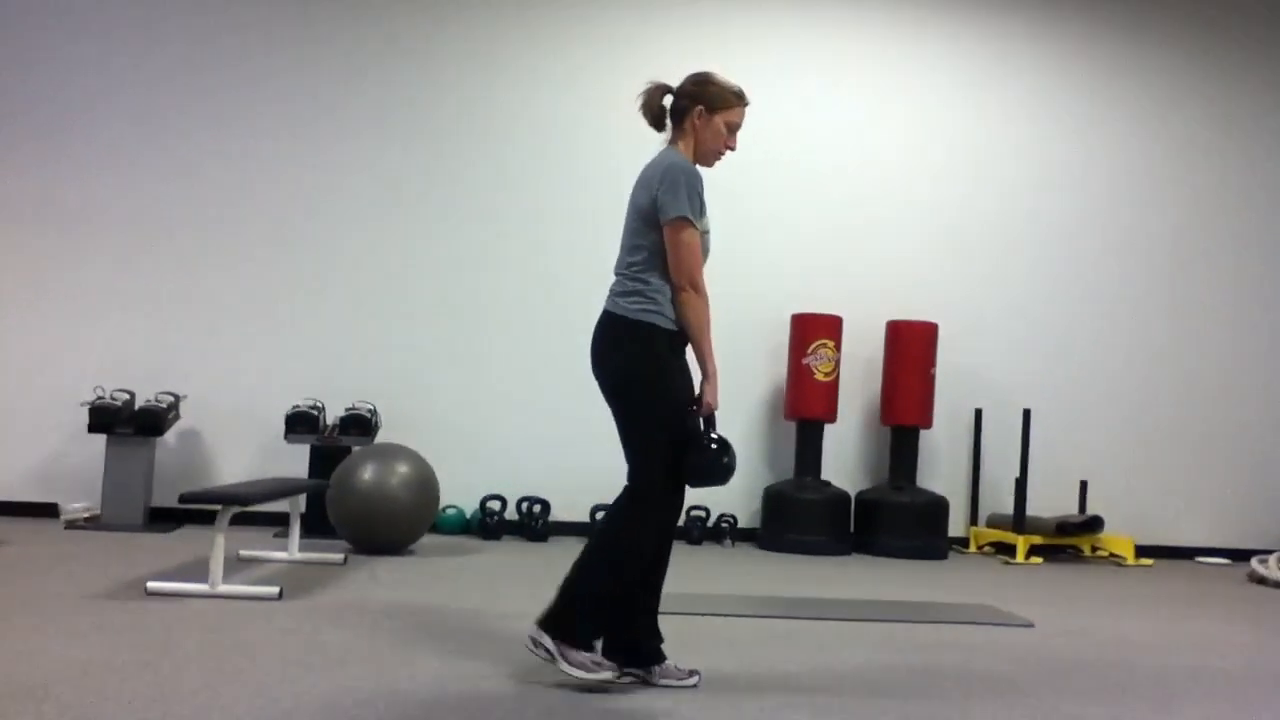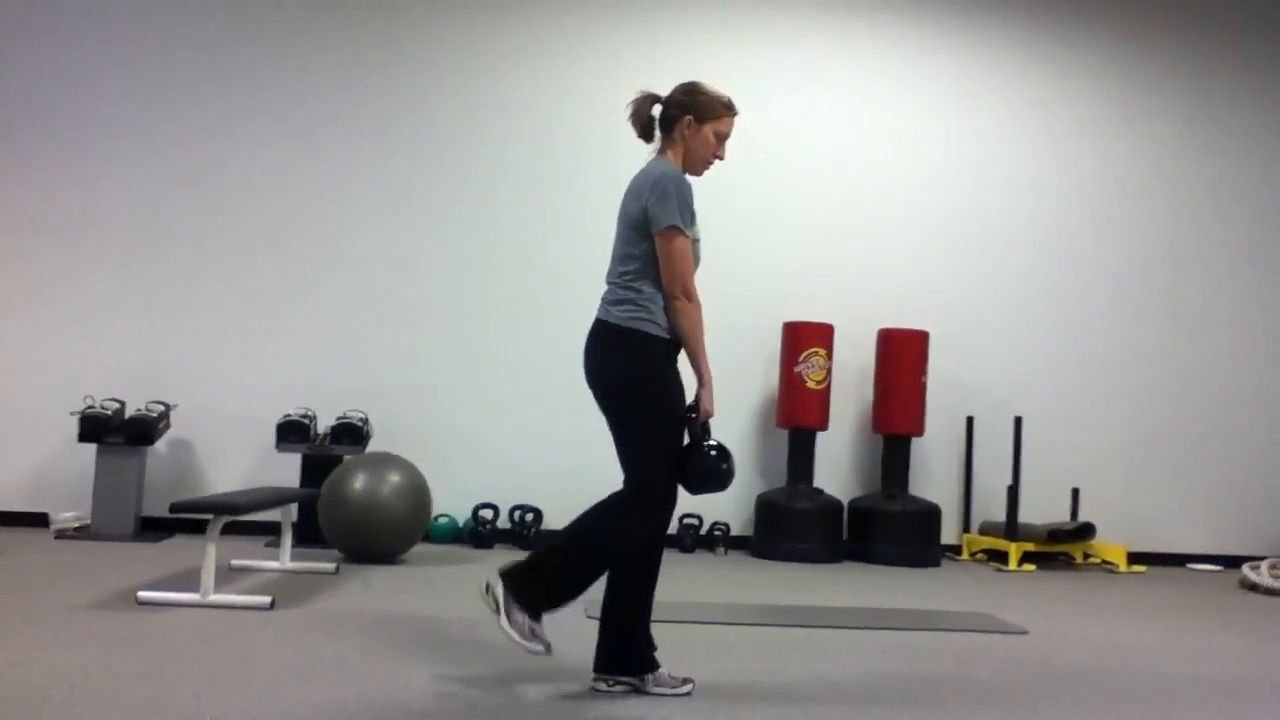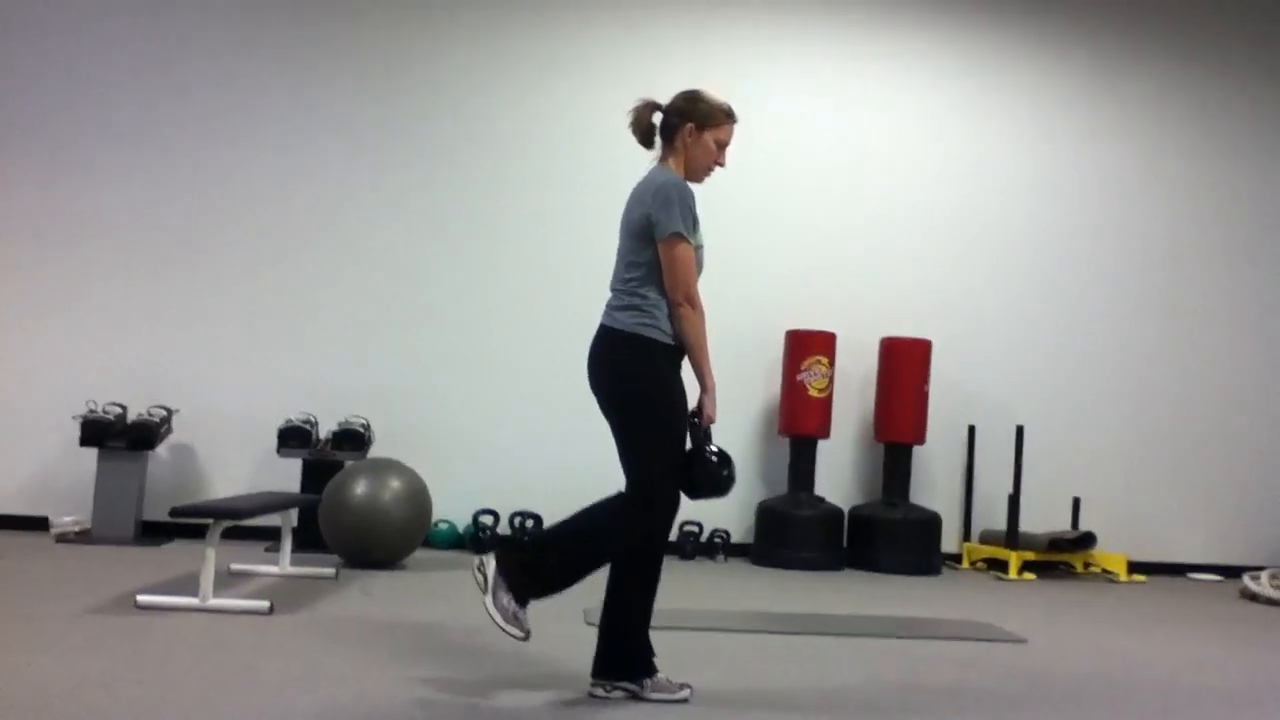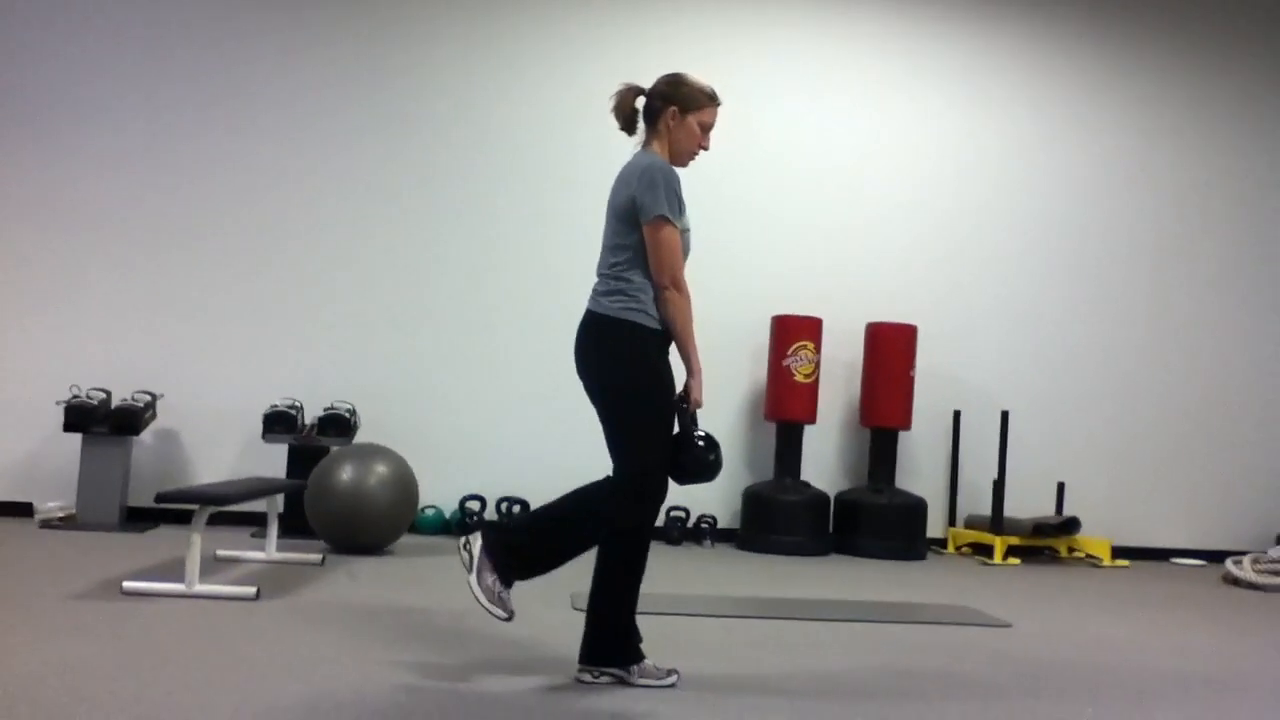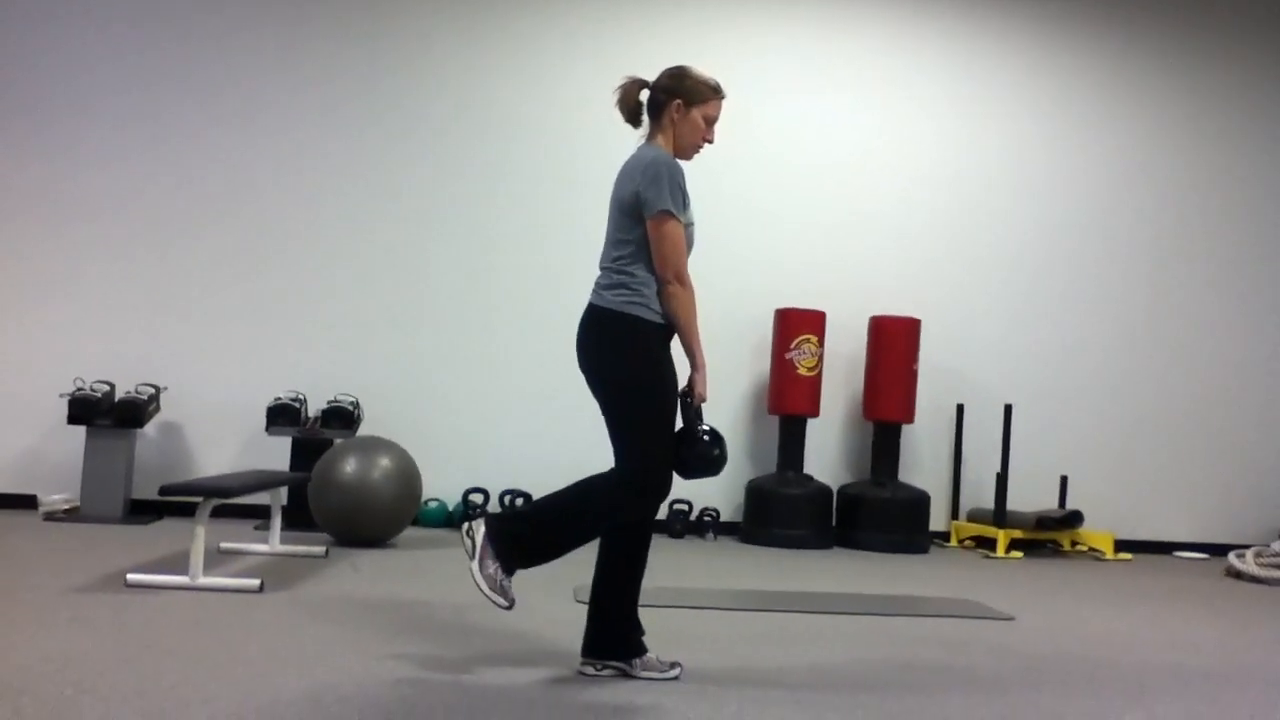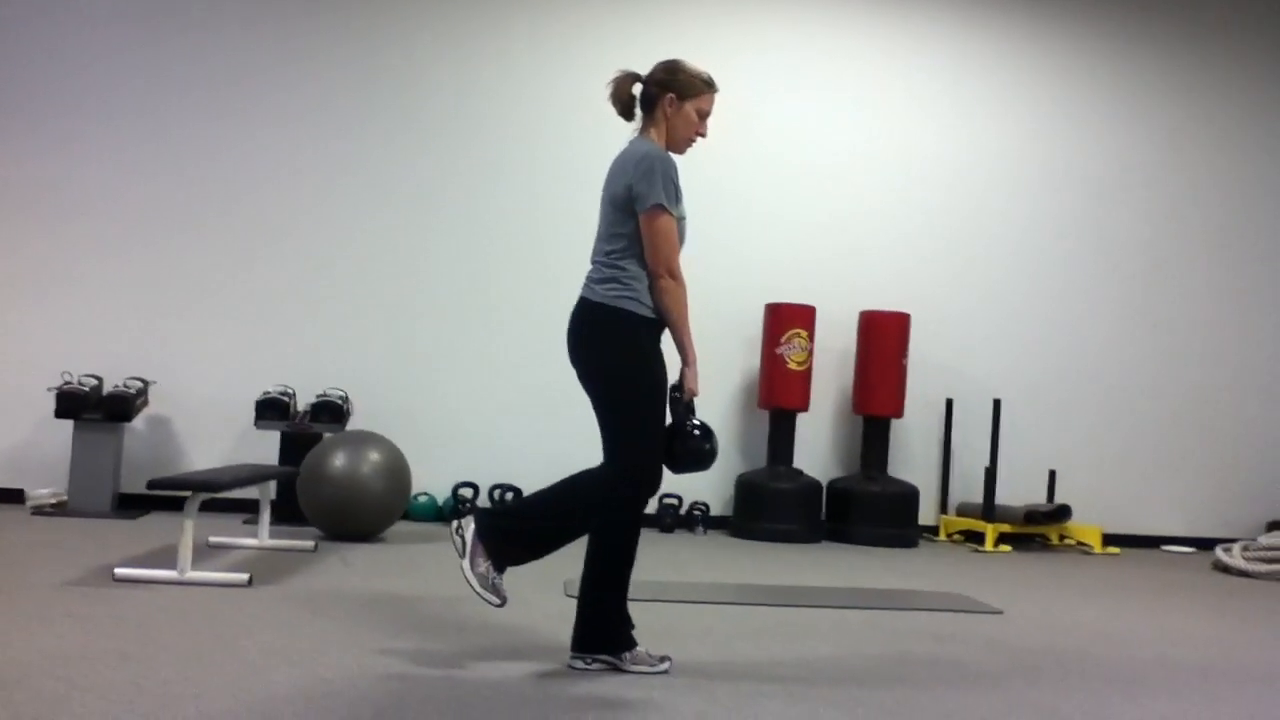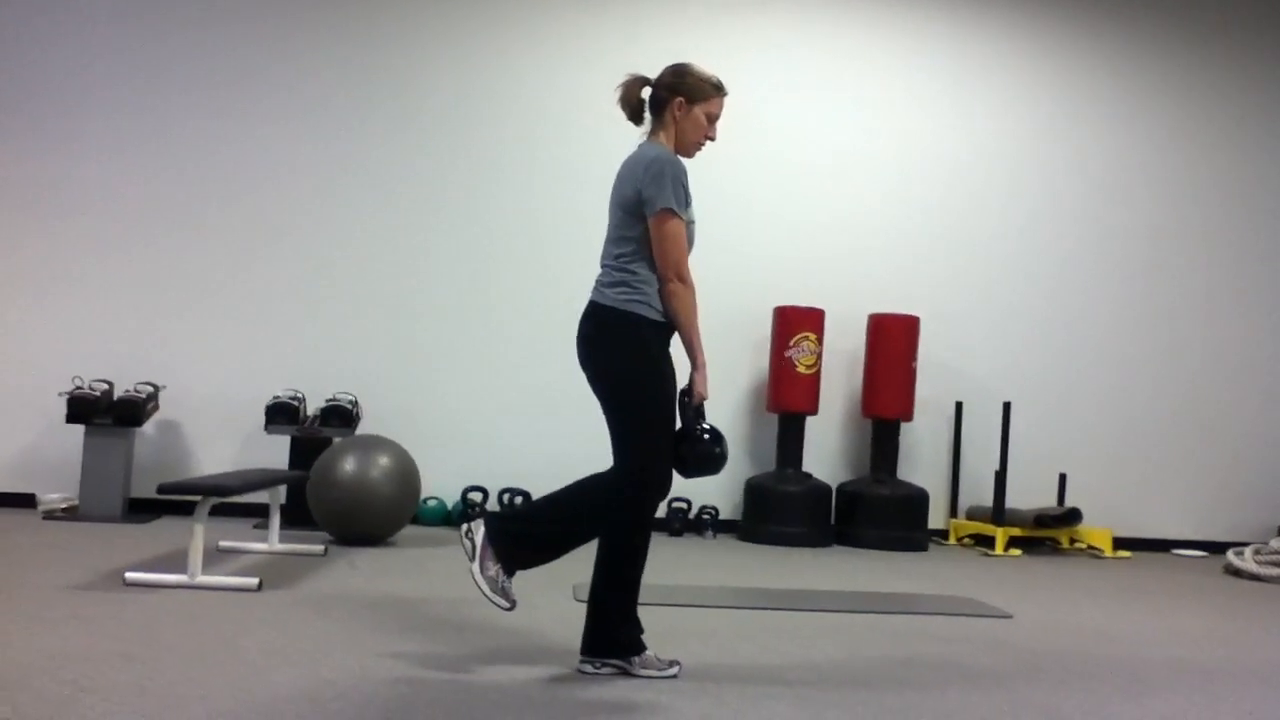
dt=0.2s
person 1, frame 1
left shoulder: (663, 170)
right shoulder: (680, 175)
right elbow: (687, 288)
left wrist: (688, 370)
right wrist: (708, 374)
left hip: (636, 344)
right hip: (642, 348)
left knee: (658, 492)
right knee: (654, 491)
left ankle: (634, 651)
right ankle: (566, 628)
person 1, frame 2
left shoulder: (653, 179)
right shoulder: (669, 184)
right elbow: (680, 296)
left wrist: (684, 377)
right wrist: (704, 380)
left hip: (627, 351)
right hip: (635, 355)
left knee: (650, 497)
right knee: (650, 495)
left ankle: (624, 662)
right ankle: (522, 587)
person 1, frame 3
left shoulder: (655, 187)
right shoulder: (672, 191)
right elbow: (683, 301)
left wrist: (693, 380)
right wrist: (707, 385)
left hip: (630, 357)
right hip: (639, 361)
left knee: (652, 503)
right knee: (651, 500)
left ankle: (624, 669)
right ankle: (513, 569)
person 1, frame 4
left shoulder: (640, 171)
right shoulder: (657, 174)
right elbow: (669, 285)
left wrist: (678, 366)
right wrist: (693, 370)
left hip: (617, 342)
right hip: (627, 346)
left knee: (638, 488)
right knee: (640, 486)
left ankle: (611, 654)
right ankle: (499, 549)
person 1, frame 5
left shoulder: (644, 165)
right shoulder: (661, 169)
right elbow: (673, 280)
left wrist: (682, 360)
right wrist: (697, 365)
left hip: (619, 335)
right hip: (629, 340)
left knee: (641, 481)
right knee: (643, 479)
left ankle: (613, 647)
right ankle: (502, 538)
person 1, frame 6
left shoulder: (636, 159)
right shoulder: (654, 162)
right elbow: (664, 275)
left wrist: (674, 355)
right wrist: (688, 359)
left hip: (610, 329)
right hip: (619, 334)
left knee: (630, 475)
right knee: (634, 474)
left ankle: (603, 641)
right ankle: (492, 534)
person 1, frame 7
left shoulder: (644, 162)
right shoulder: (664, 166)
right elbow: (674, 278)
left wrist: (685, 360)
right wrist: (698, 364)
left hip: (620, 332)
right hip: (629, 337)
left knee: (640, 480)
right knee: (643, 478)
left ankle: (612, 645)
right ankle: (501, 537)
